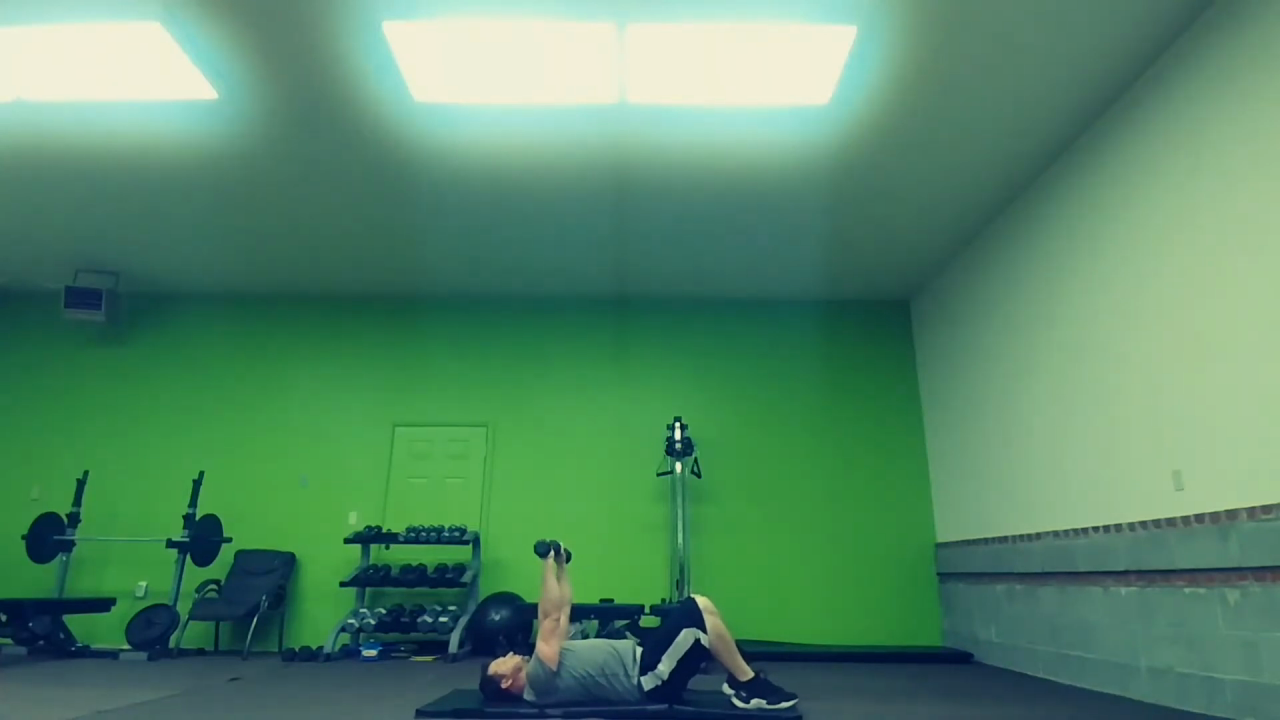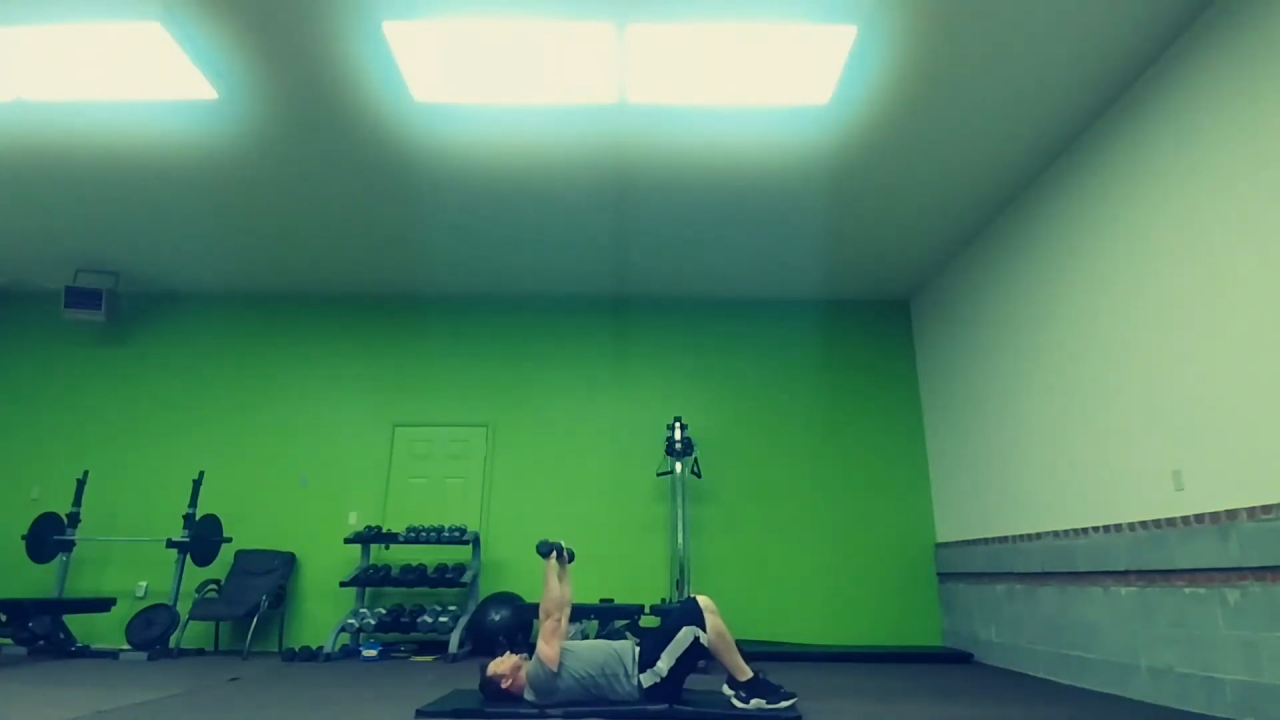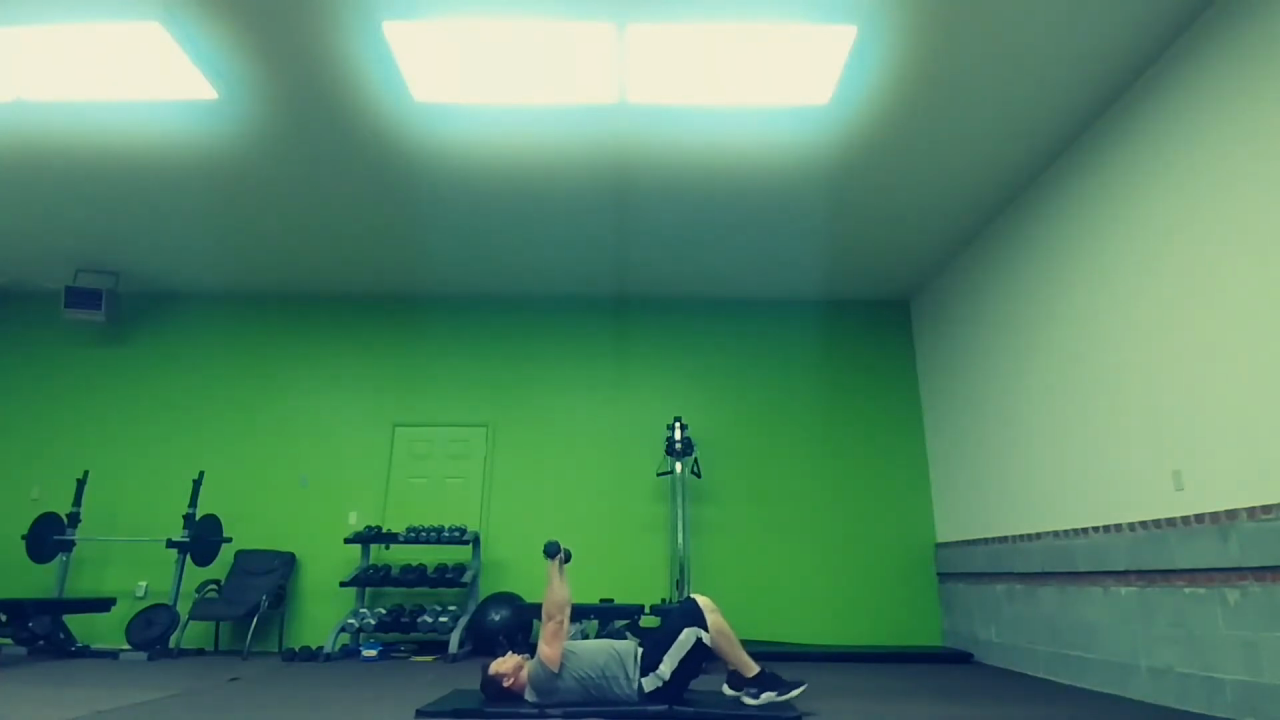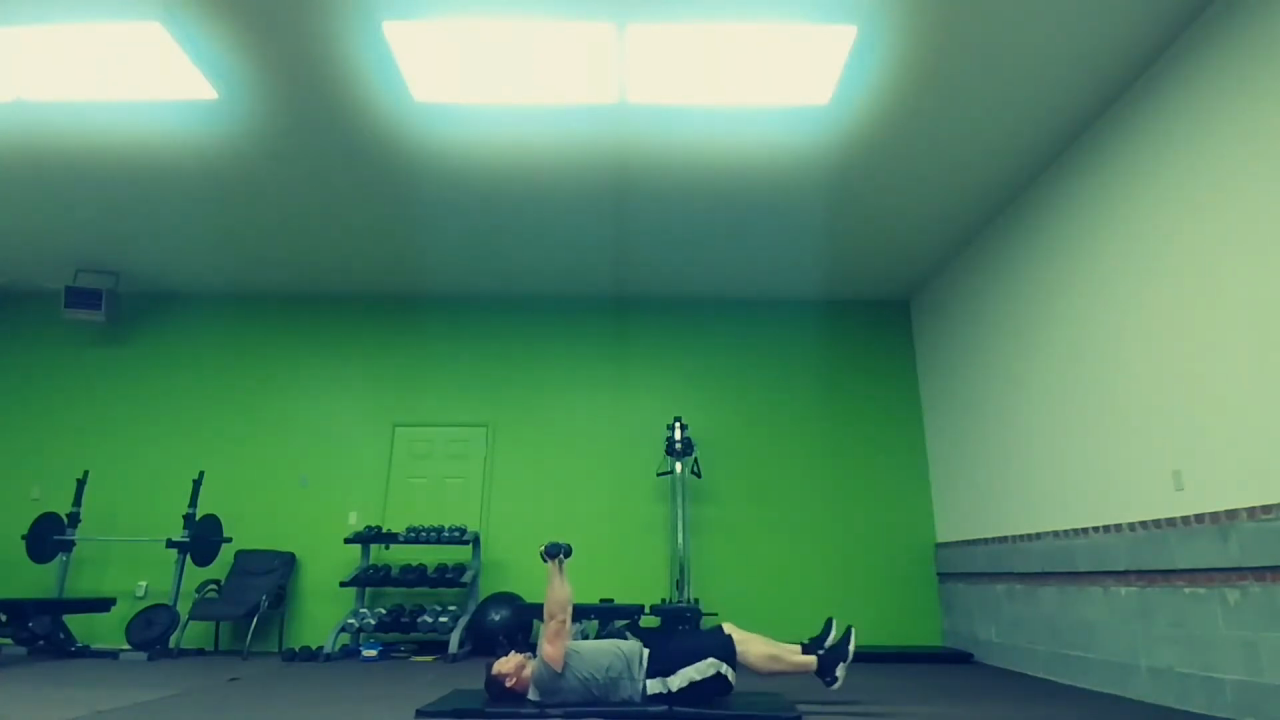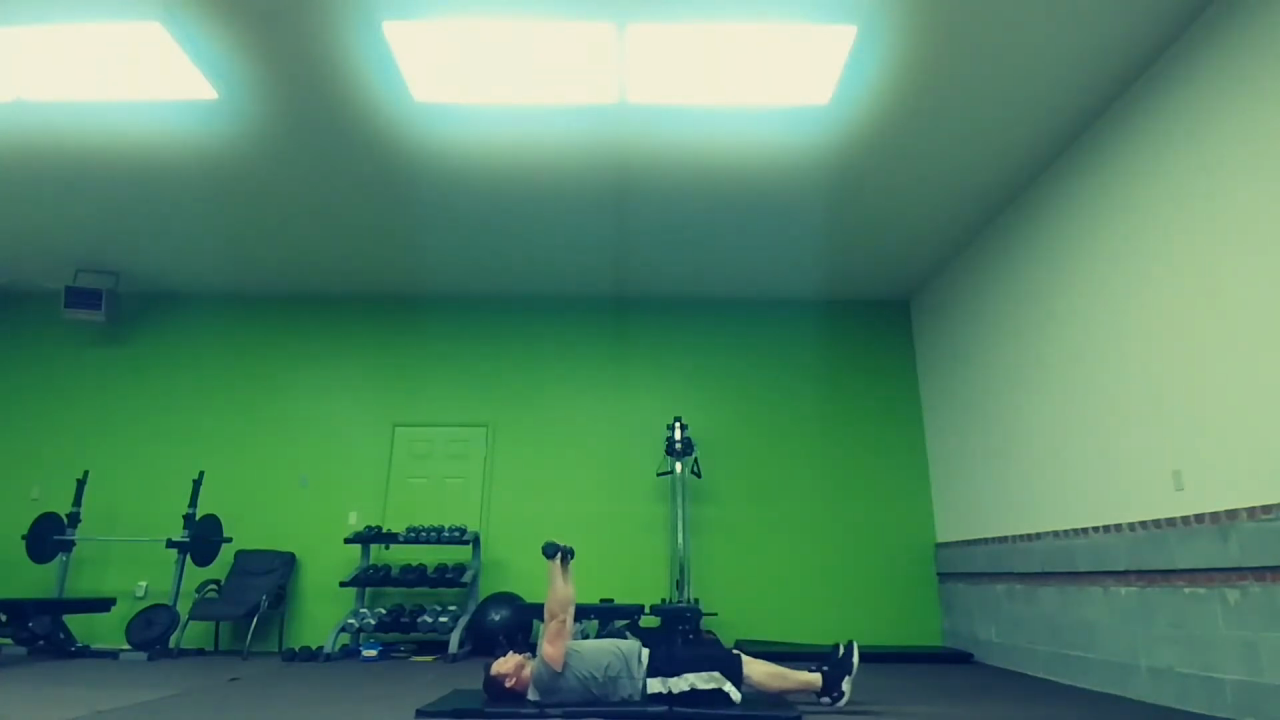
dt=0.5s
person 1, frame 1
left shoulder: (543, 669)
right shoulder: (540, 680)
left elbow: (563, 613)
right elbow: (550, 618)
left wrist: (561, 566)
right wrist: (546, 565)
left hip: (643, 665)
right hip: (647, 679)
left knee: (698, 606)
right knee: (699, 611)
left ankle: (741, 681)
right ankle: (749, 686)
person 1, frame 2
left shoulder: (543, 672)
right shoulder: (540, 680)
left elbow: (562, 615)
right elbow: (551, 619)
left wrist: (563, 567)
right wrist: (550, 565)
left hip: (641, 667)
right hip: (647, 680)
left knee: (699, 608)
right knee: (699, 611)
left ankle: (741, 681)
right ankle: (748, 687)
person 1, frame 3
left shoulder: (541, 673)
right shoulder: (541, 680)
left elbow: (561, 618)
right elbow: (554, 620)
left wrist: (562, 568)
right wrist: (554, 566)
left hip: (641, 661)
right hip: (646, 680)
left knee: (698, 607)
right knee: (699, 611)
left ankle: (740, 678)
right ankle: (756, 680)
person 1, frame 4
left shoulder: (548, 671)
right shoulder: (545, 680)
left elbow: (563, 616)
right elbow: (555, 619)
left wrist: (561, 568)
right wrist: (552, 567)
left hip: (647, 662)
right hip: (649, 682)
left knee: (727, 634)
right knee: (732, 649)
left ankle: (808, 652)
right ankle: (823, 665)
person 1, frame 5
left shoulder: (543, 674)
right shoulder: (545, 680)
left elbow: (565, 615)
right elbow: (557, 619)
left wrist: (566, 568)
right wrist: (554, 566)
left hip: (647, 662)
right hip: (648, 680)
left knee: (734, 661)
right knee: (739, 668)
left ankle: (818, 675)
right ankle: (827, 684)
